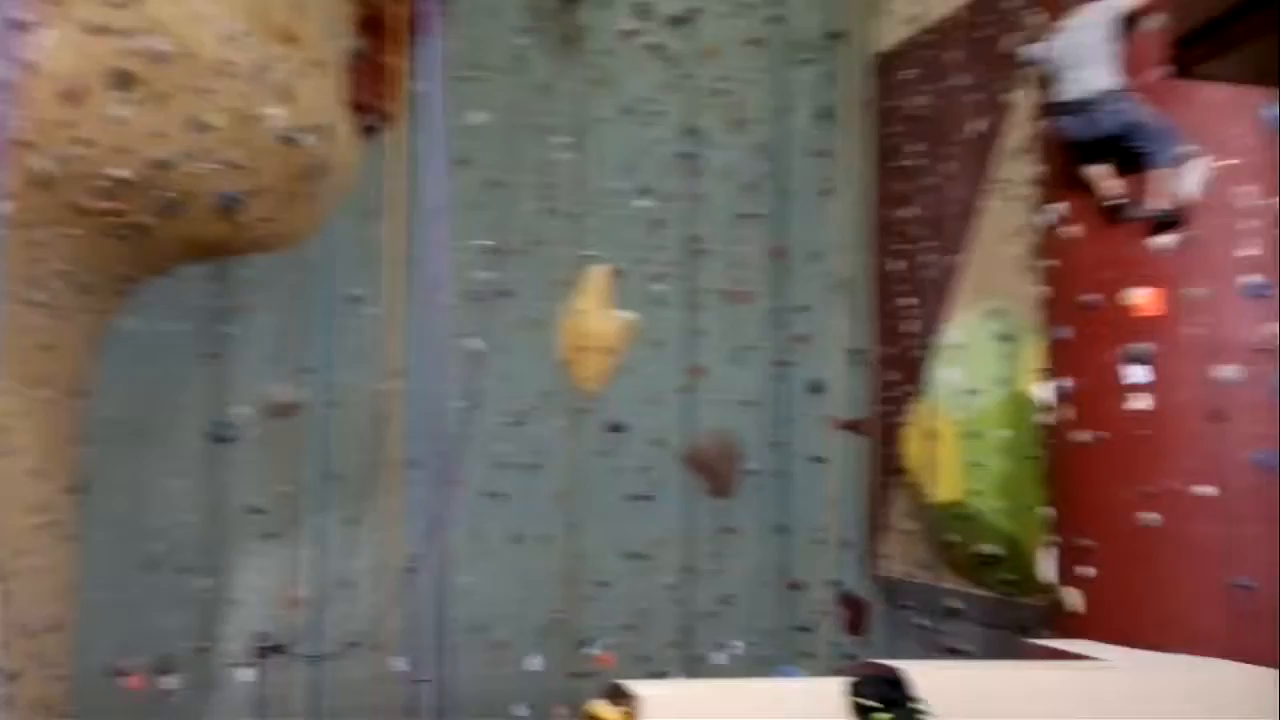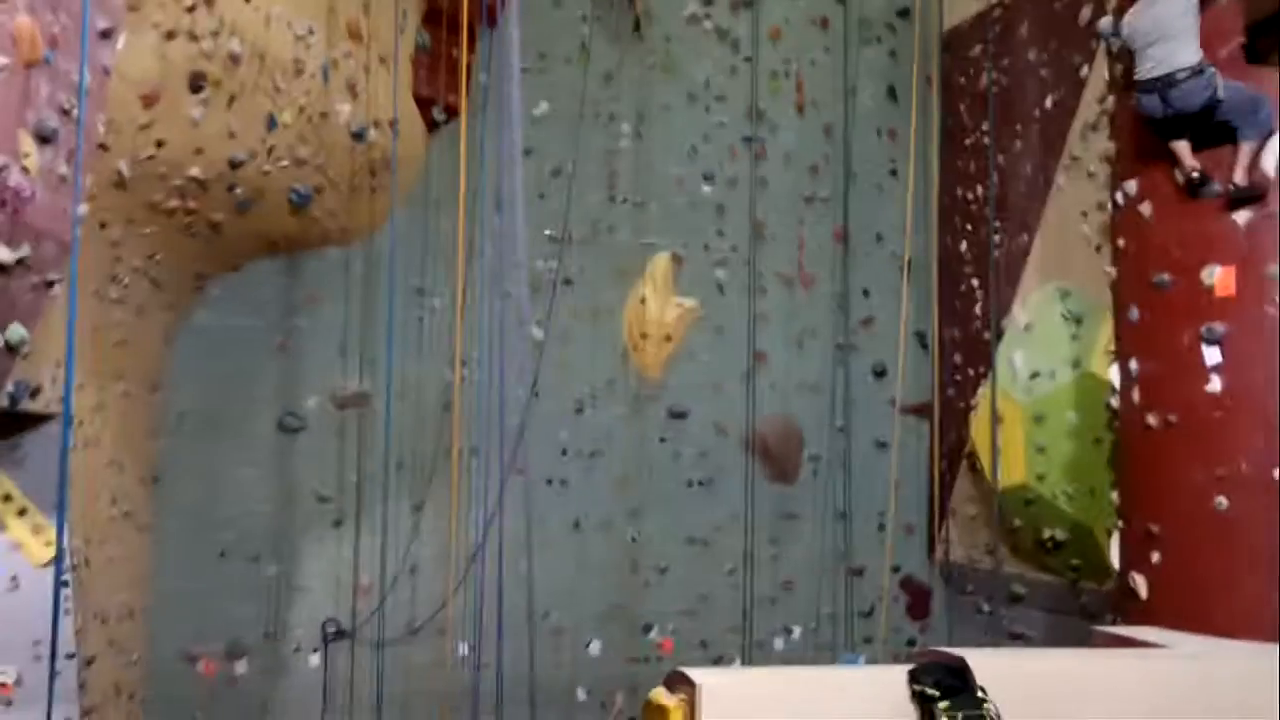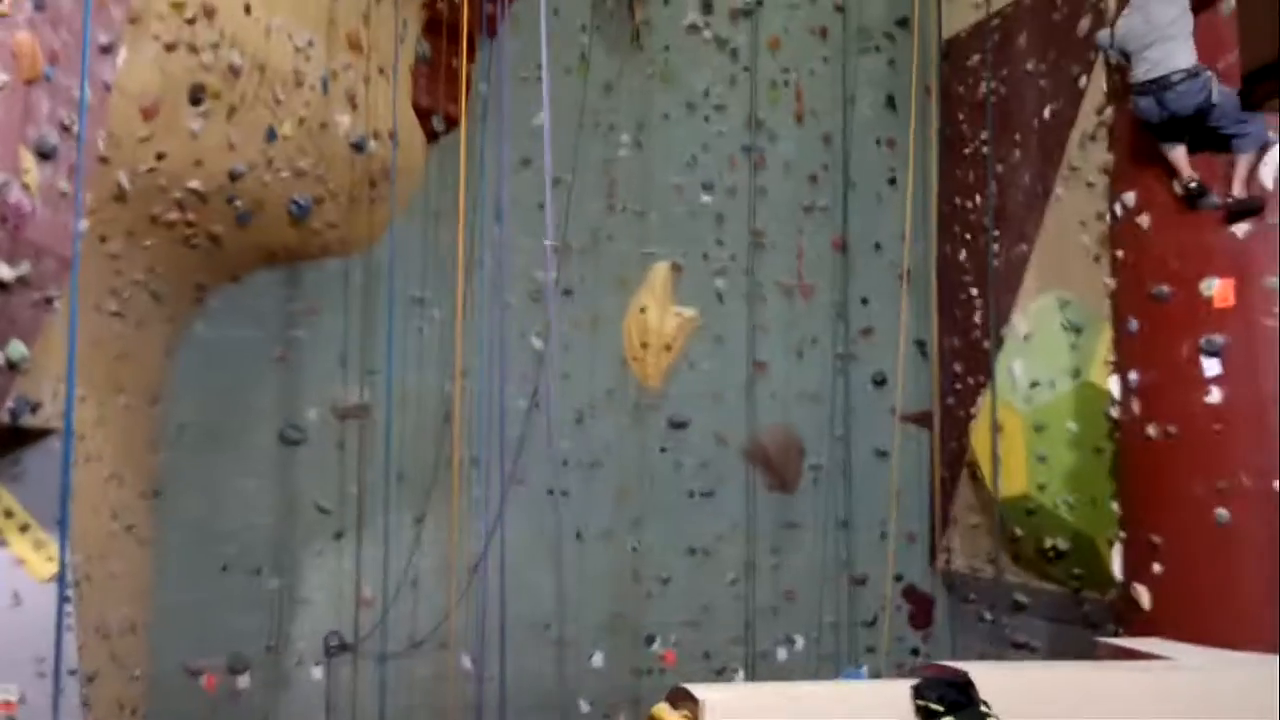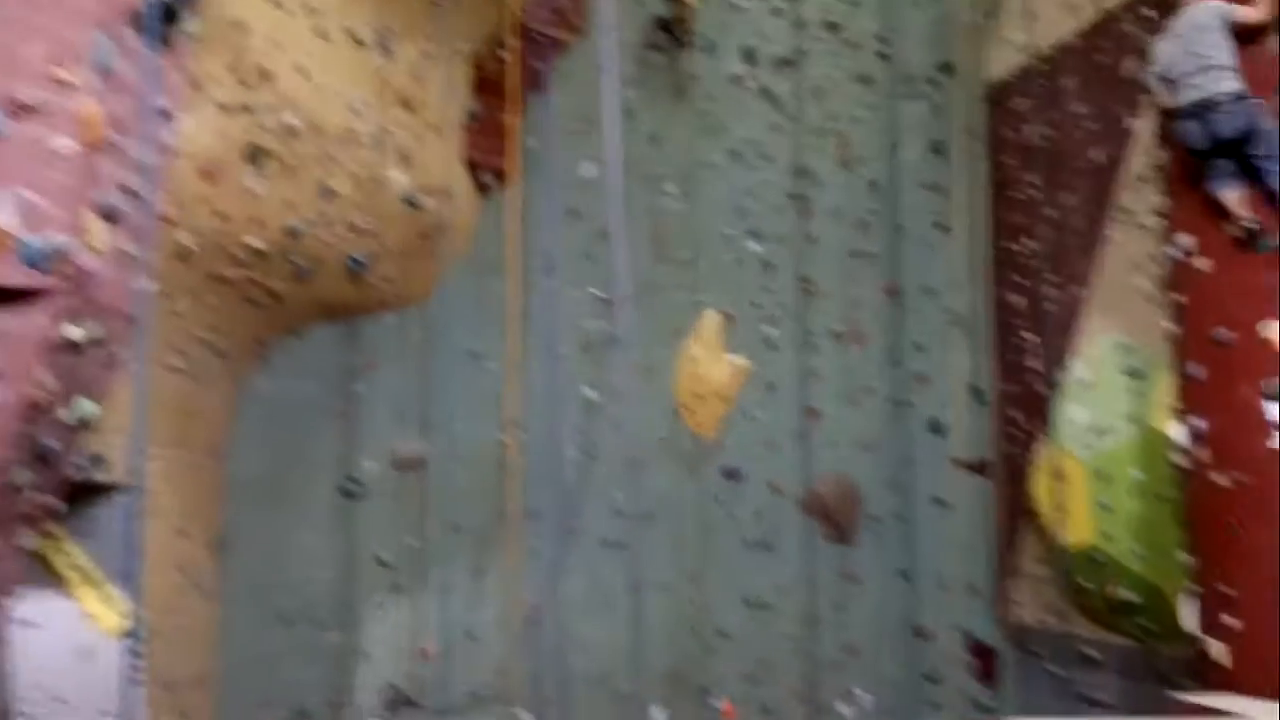
dt=0.2s
person 1, frame 1
left shoulder: (1054, 43)
left elbow: (1027, 52)
left hip: (1067, 119)
right hip: (1108, 106)
left knee: (1089, 153)
right knee: (1166, 137)
left ankle: (1108, 192)
right ankle: (1158, 204)
person 1, frame 2
left shoulder: (1130, 18)
left hip: (1148, 97)
right hip: (1191, 84)
left knee: (1171, 123)
right knee: (1260, 108)
left ankle: (1190, 168)
right ankle: (1239, 181)
person 1, frame 3
left shoulder: (1123, 22)
left hip: (1145, 99)
right hip: (1186, 86)
left knee: (1168, 131)
right knee: (1252, 122)
left ankle: (1188, 179)
right ankle: (1238, 194)
person 1, frame 4
left shoulder: (1161, 48)
left elbow: (1165, 100)
left hip: (1192, 124)
right hip: (1232, 109)
left knee: (1219, 172)
left ankle: (1246, 222)
